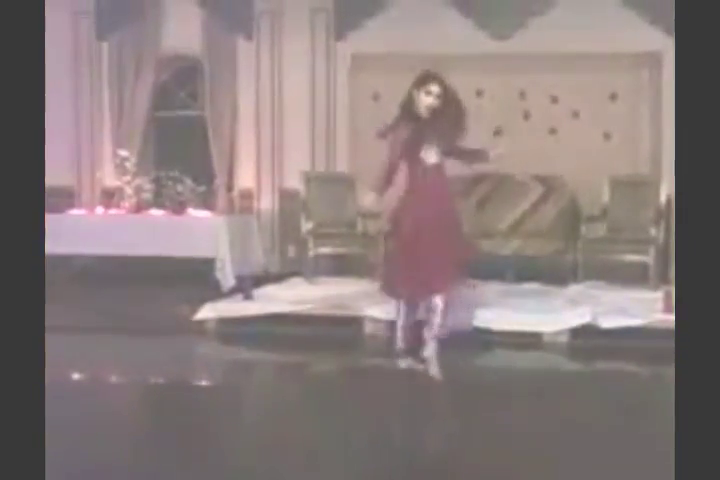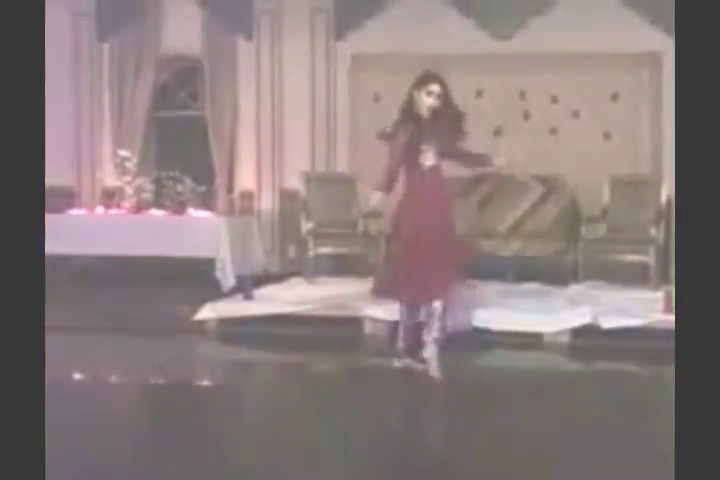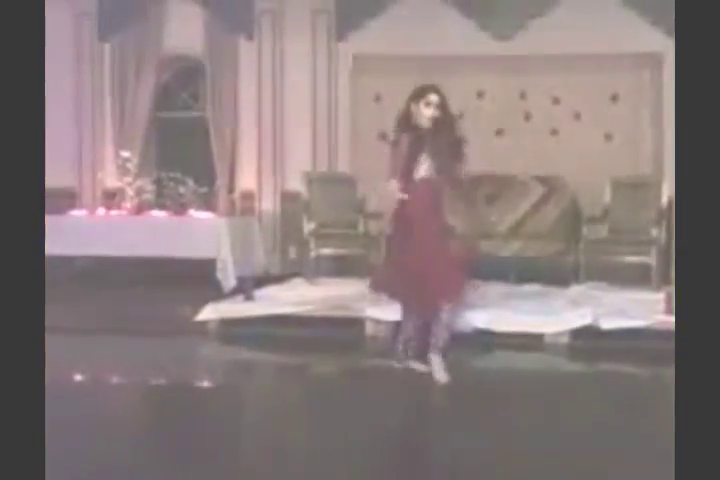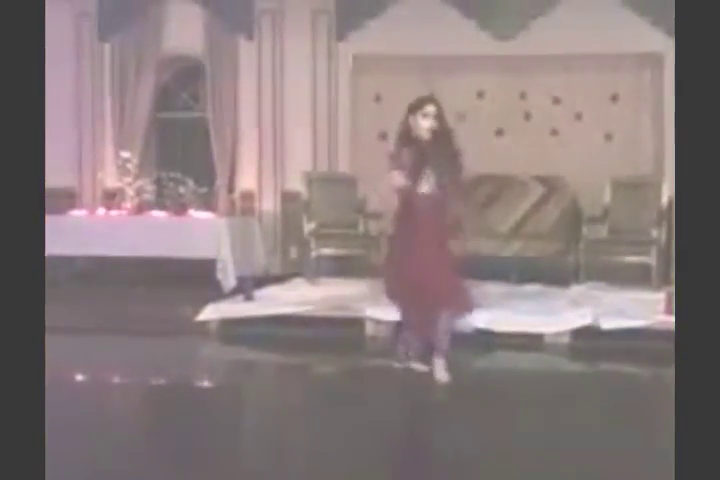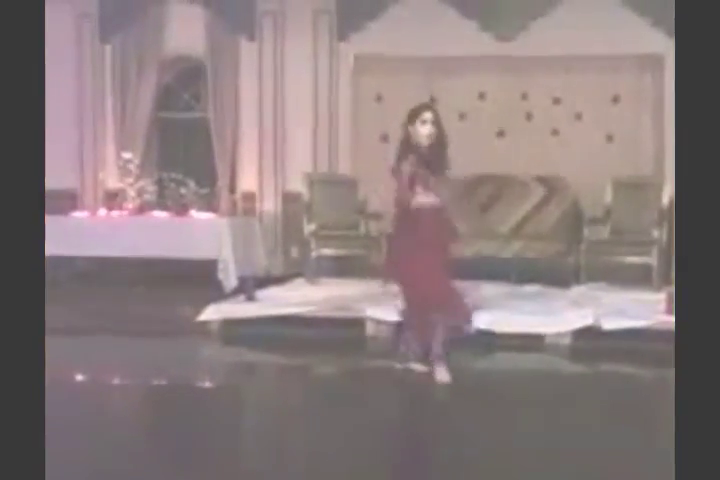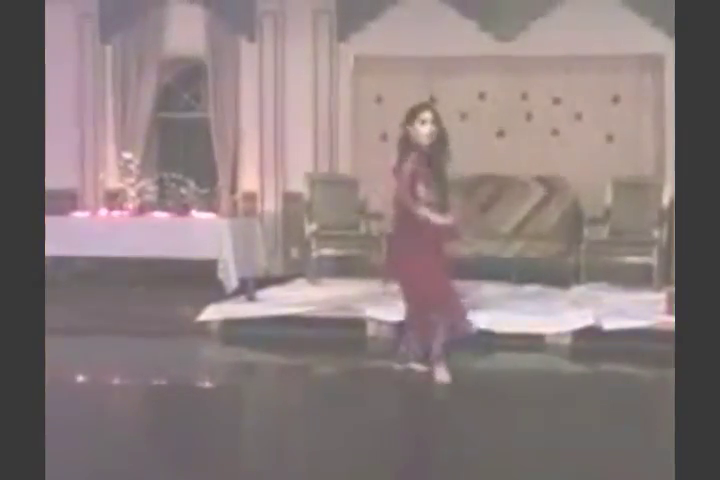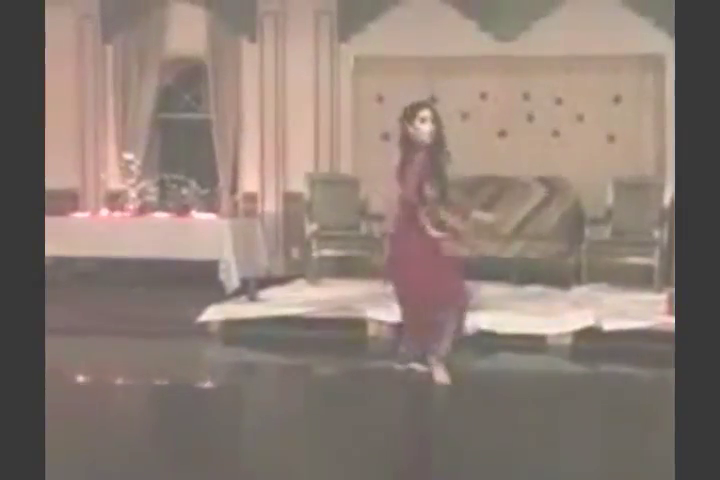
dt=0.1s
person 1, frame 1
left shoulder: (436, 128)
right shoulder: (405, 128)
left elbow: (455, 150)
right elbow: (392, 162)
left wrist: (489, 154)
right wrist: (376, 192)
left hip: (437, 205)
right hip: (420, 206)
left knee: (416, 279)
right knee: (435, 277)
left ankle: (404, 350)
right ankle: (428, 348)
person 1, frame 2
left shoulder: (436, 129)
right shoulder: (407, 129)
left elbow: (456, 154)
right elbow: (395, 164)
left wrist: (493, 160)
right wrist: (382, 191)
left hip: (434, 207)
right hip: (418, 209)
left knee: (418, 284)
right knee: (434, 283)
left ankle: (404, 351)
right ankle: (429, 349)
person 1, frame 3
left shoulder: (435, 142)
right shoulder: (407, 139)
left elbow: (448, 177)
right elbow: (397, 173)
right wrist: (395, 186)
left hip: (430, 219)
right hip: (415, 219)
left knee: (419, 291)
right knee: (442, 287)
left ankle: (408, 352)
right ankle: (434, 354)
person 1, frame 4
left shoulder: (436, 154)
right shoulder: (407, 152)
left elbow: (448, 192)
right elbow: (401, 181)
right wrist: (400, 183)
left hip: (432, 233)
right hip: (414, 235)
left knee: (421, 299)
right knee: (444, 295)
left ankle: (408, 353)
right ankle: (437, 356)
person 1, frame 5
left shoulder: (432, 161)
right shoulder: (410, 161)
right elbow: (402, 199)
right wrist: (426, 200)
left hip: (431, 239)
right hip: (413, 240)
left knee: (424, 302)
right knee: (439, 302)
left ankle: (410, 353)
right ankle: (437, 360)
person 1, frame 6
left shoulder: (431, 159)
right shoulder: (413, 158)
right elbow: (402, 199)
right wrist: (434, 218)
left hip: (424, 240)
right hip: (413, 241)
left knee: (424, 301)
right knee: (440, 302)
left ankle: (410, 353)
right ankle: (436, 359)
person 1, frame 7
left shoulder: (429, 157)
right shoulder: (420, 157)
left elbow: (438, 200)
right elbow: (409, 197)
right wrist: (429, 228)
left hip: (422, 239)
right hip: (414, 240)
left knee: (423, 302)
right knee: (448, 300)
left ankle: (410, 354)
right ankle: (436, 359)
